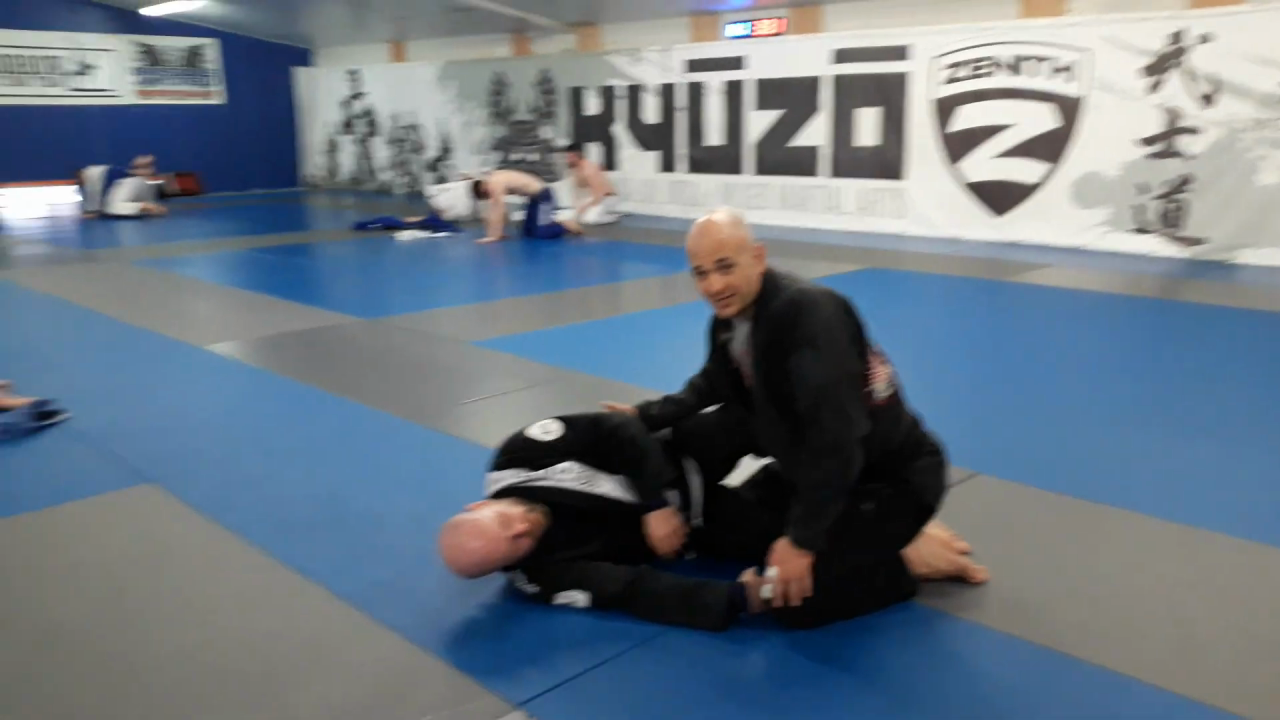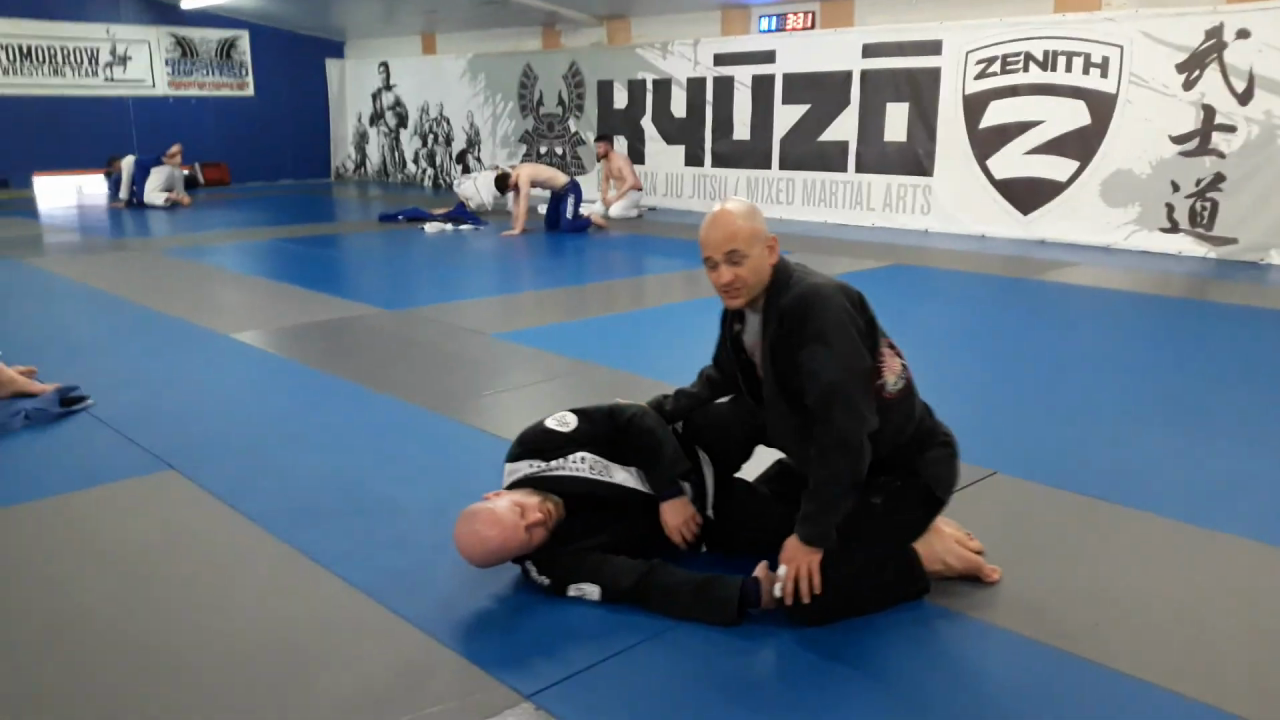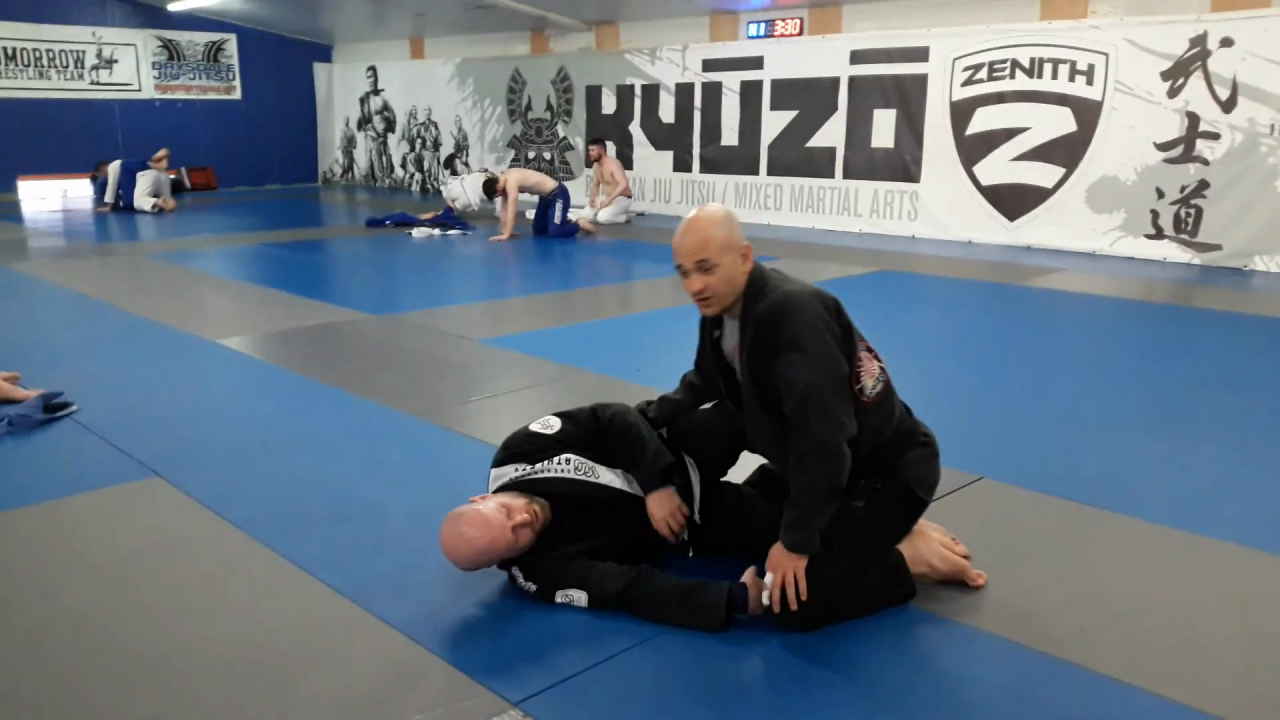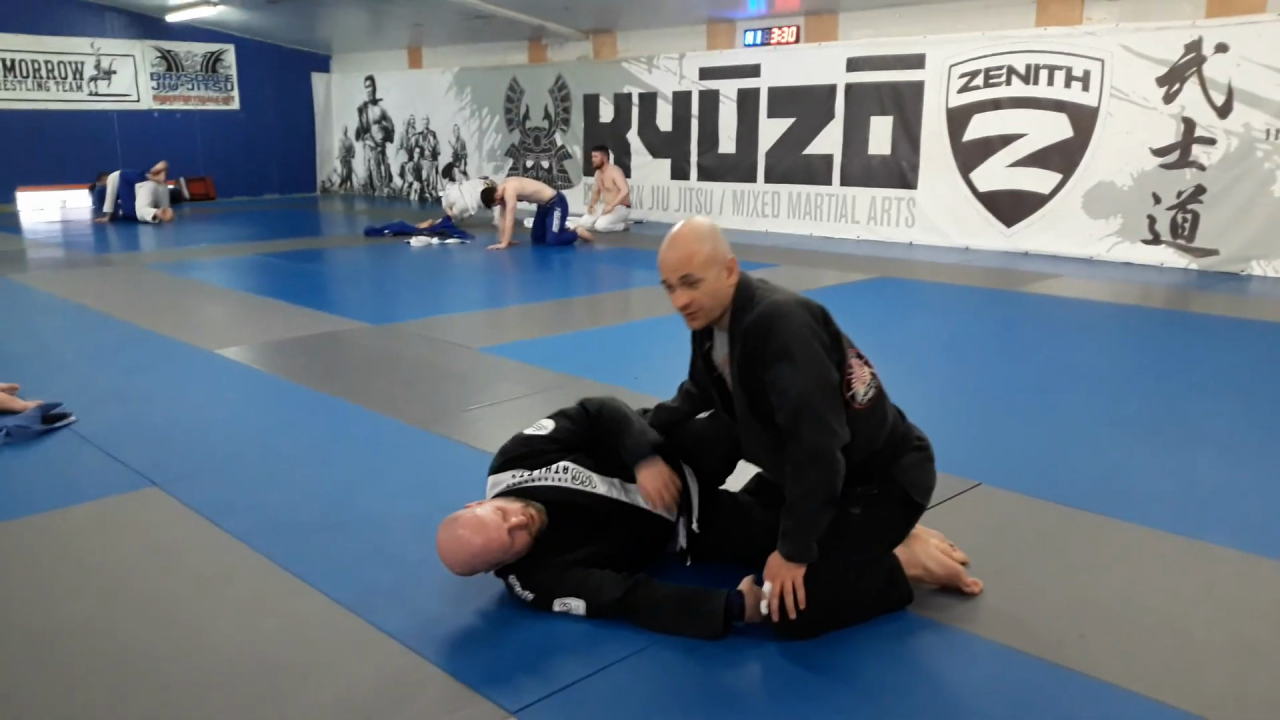
dt=0.1s
person 1, frame 1
left shoulder: (515, 457)
right shoulder: (543, 579)
left elbow: (606, 429)
left wrist: (657, 504)
right wrist: (743, 597)
left hip: (671, 462)
right hip: (690, 522)
right ankle: (909, 559)
person 1, frame 2
left shoulder: (535, 449)
right shoulder: (559, 566)
left elbow: (631, 419)
right elbow: (646, 587)
left wrist: (672, 493)
right wrist: (756, 592)
left hip: (687, 453)
person 1, frame 3
left shoulder: (519, 452)
right shoulder: (545, 573)
left elbow: (612, 420)
right elbow: (634, 592)
left wrist: (659, 485)
right wrist: (739, 600)
left hip: (673, 458)
right hip: (694, 520)
right ankle: (900, 558)
person 1, frame 4
left shoulder: (517, 460)
right shoulder: (543, 581)
left elbow: (601, 415)
right elbow: (631, 599)
left wrist: (645, 457)
right wrist: (737, 608)
left hip: (672, 462)
right hip: (688, 528)
right ankle: (897, 563)
person 2, frame 1
left shoulder: (805, 313)
right shoulder: (727, 315)
left elbow: (833, 436)
right elbow: (711, 386)
left wrist: (803, 537)
right wrist: (645, 417)
left hip: (891, 474)
right hip: (820, 468)
left knee: (797, 596)
right ankle: (875, 533)
person 2, frame 2
left shoulder: (816, 305)
right shoulder: (741, 307)
left elbow: (843, 430)
right elbow: (722, 377)
left wrist: (813, 535)
right wrist: (660, 411)
left hip: (904, 466)
right hip: (835, 463)
left knee: (811, 597)
left ankle: (929, 554)
right ankle: (892, 528)
person 2, frame 3
left shoulder: (791, 313)
right shoulder: (718, 310)
left elbow: (823, 437)
right elbow: (705, 382)
left wrist: (797, 541)
right wrist: (646, 417)
left hip: (887, 468)
right hip: (819, 462)
left knee: (801, 602)
right ankle: (876, 530)
person 2, frame 4
left shoulder: (779, 322)
right shoulder: (710, 321)
left elbow: (816, 445)
right elbow: (700, 393)
left wrist: (794, 550)
right wrist: (644, 425)
left hip: (881, 474)
right hip: (814, 472)
left knee: (799, 612)
left ankle: (910, 565)
right ankle: (868, 538)
